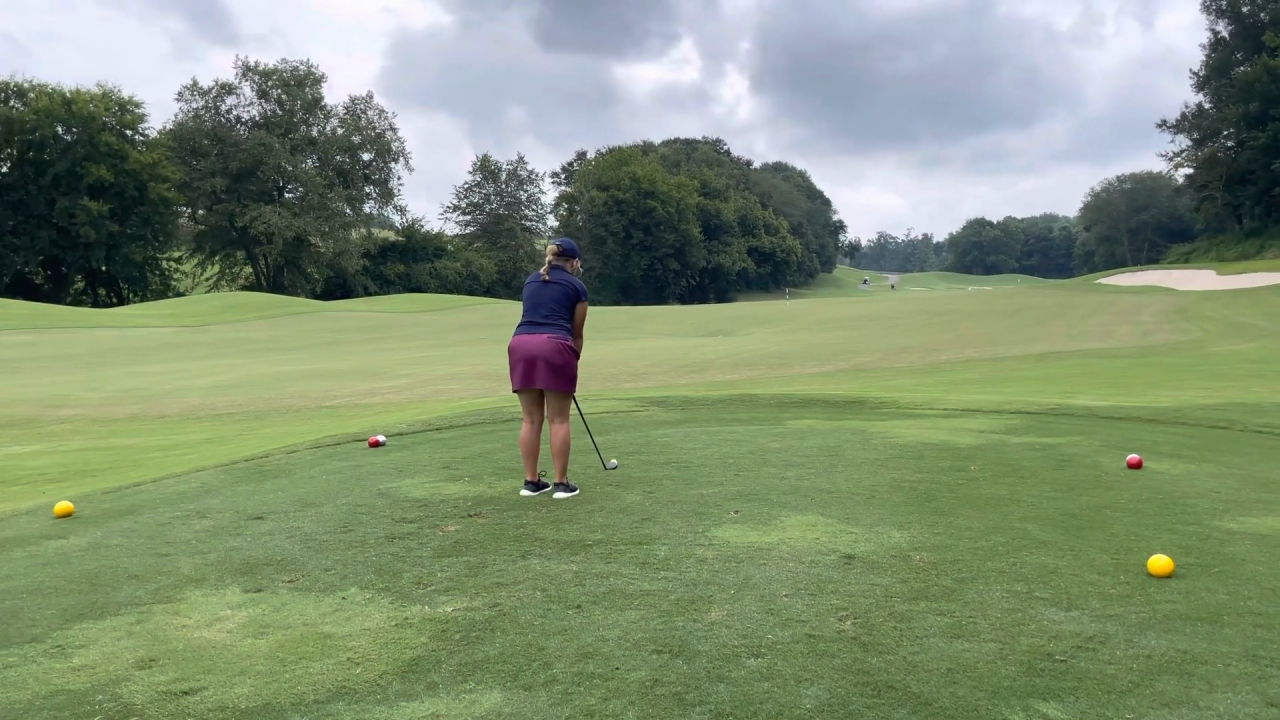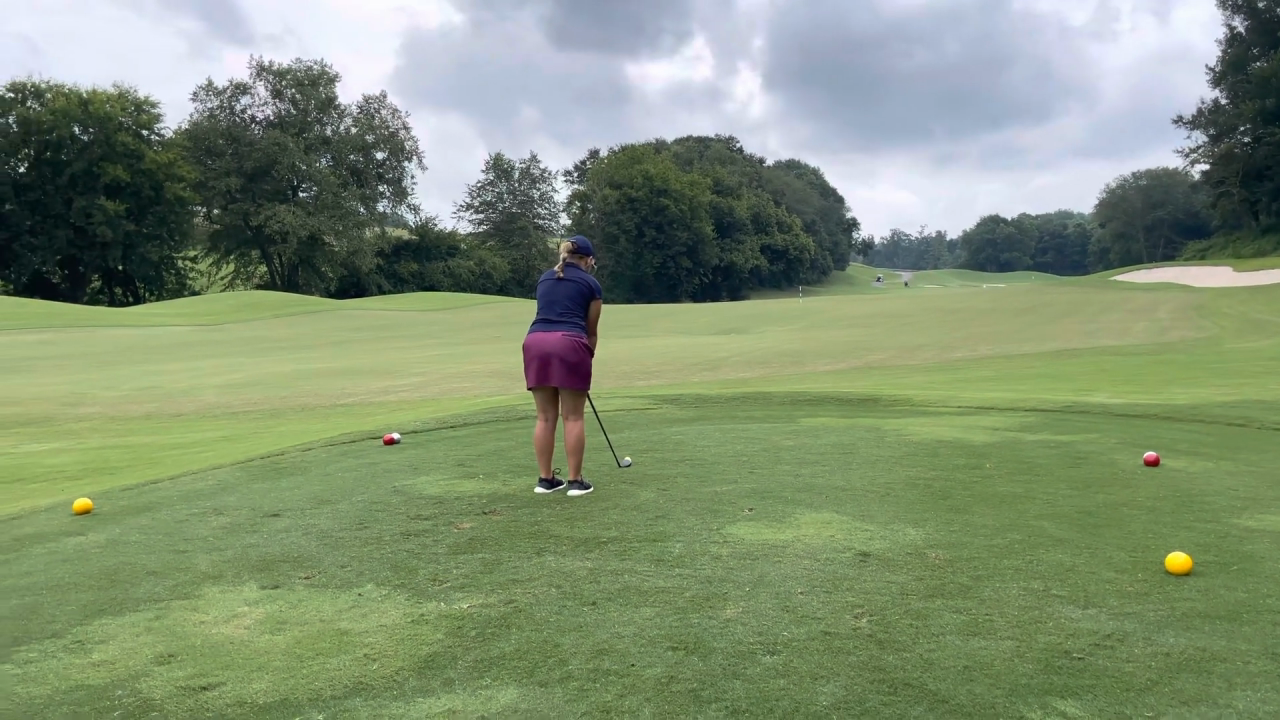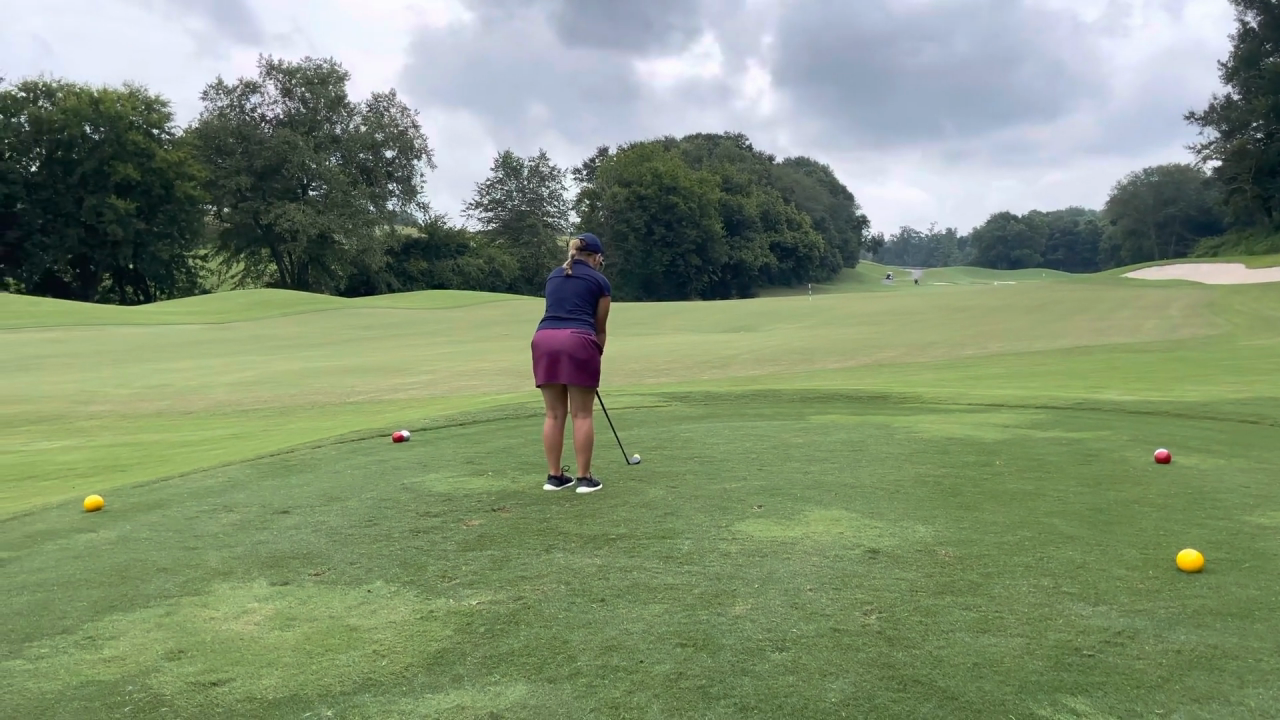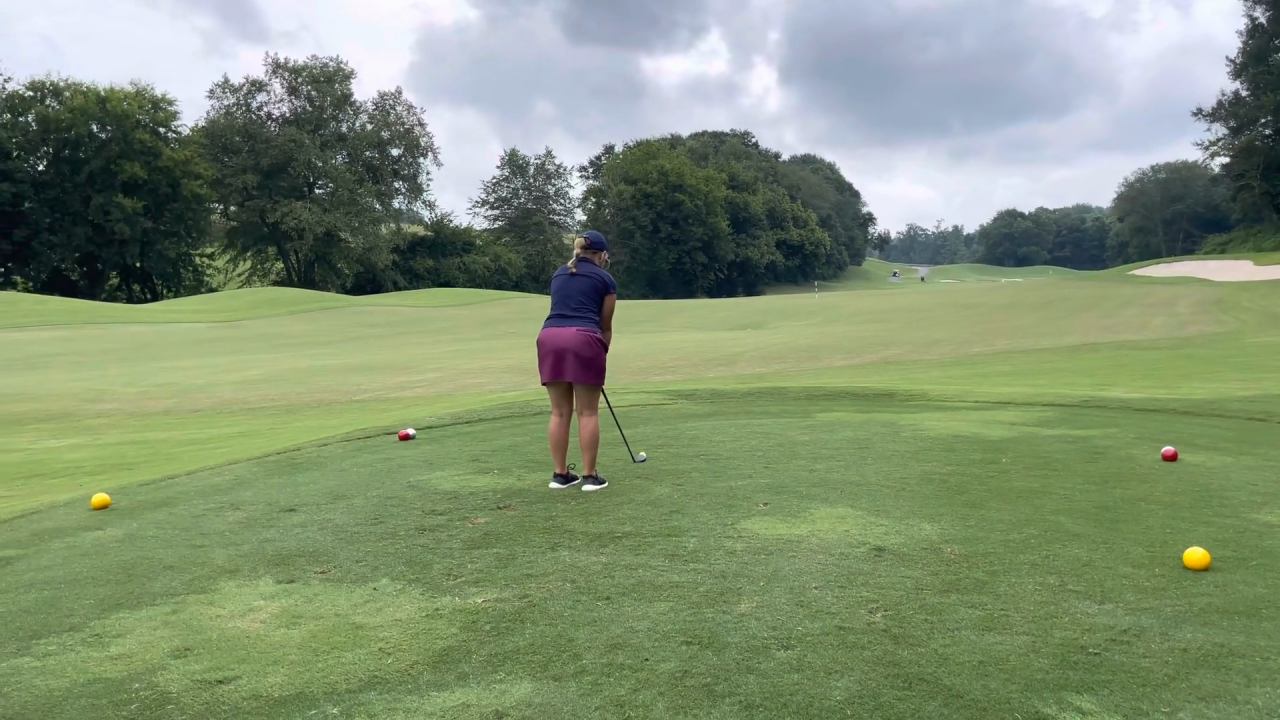
dt=0.3s
person 1, frame 1
left shoulder: (531, 280)
right shoulder: (577, 286)
right elbow: (577, 333)
right wrist: (574, 359)
left hip: (521, 344)
right hip: (555, 346)
left knee: (531, 419)
right knee: (559, 420)
left ankle: (531, 481)
right ankle: (561, 483)
person 1, frame 2
left shoulder: (544, 278)
right shoulder: (591, 283)
right elbow: (591, 330)
right wrist: (588, 356)
left hip: (536, 342)
right hip: (569, 345)
left knee: (545, 416)
right knee: (573, 417)
left ankle: (545, 478)
right ankle: (575, 481)
person 1, frame 3
left shoulder: (554, 275)
right shoulder: (599, 281)
right elbow: (600, 327)
right wrist: (597, 354)
left hip: (544, 339)
right hip: (578, 341)
left knee: (554, 414)
right knee: (582, 415)
left ankle: (554, 476)
right ankle: (584, 478)
person 1, frame 4
left shoulder: (559, 273)
right shoulder: (605, 279)
right elbow: (605, 325)
right wrist: (603, 352)
left hip: (550, 337)
right hip: (584, 340)
left knee: (559, 412)
right knee: (587, 412)
left ankle: (560, 474)
right ankle: (590, 476)
